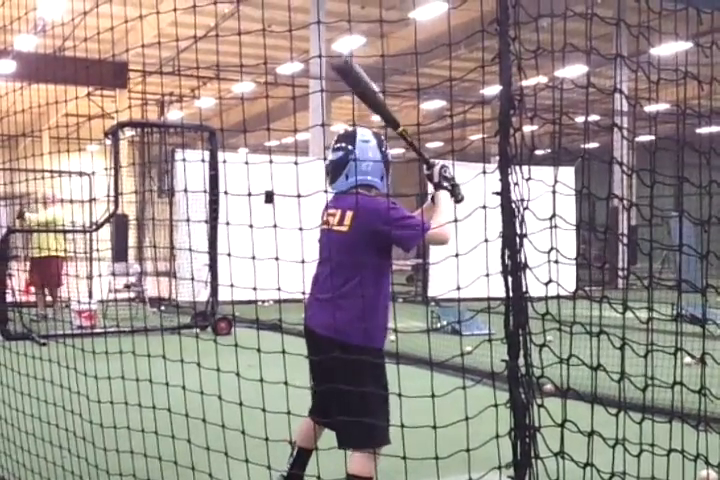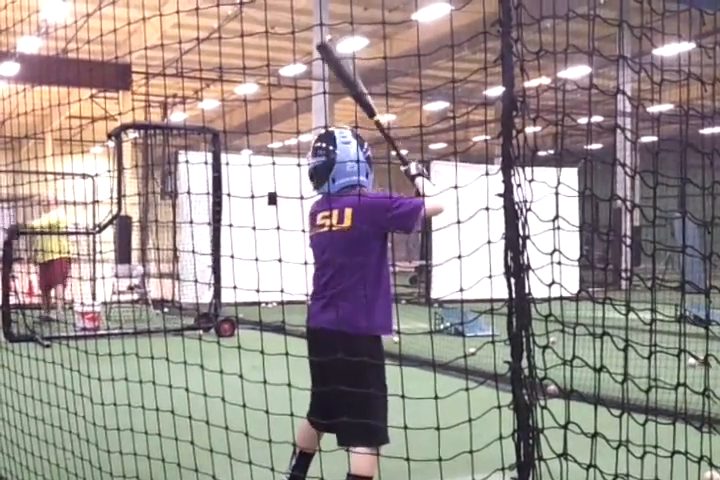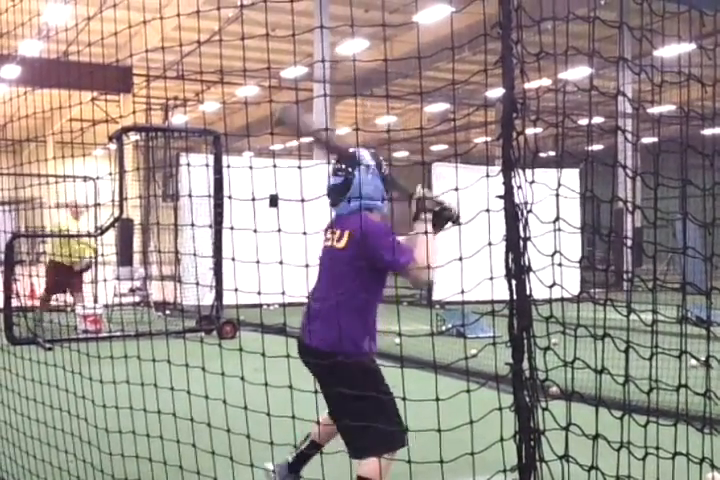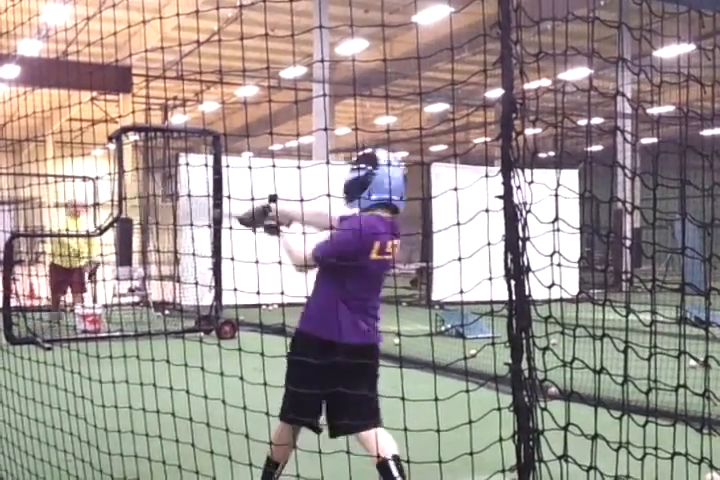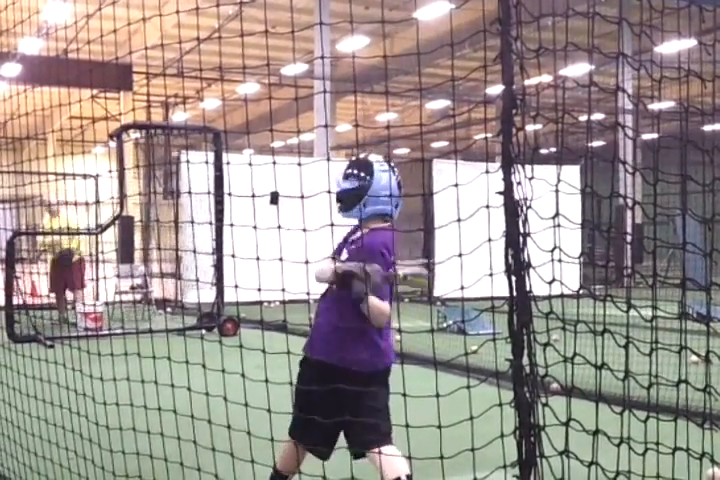
dt=0.5s
person 1, frame 1
left shoulder: (334, 207)
right shoulder: (376, 209)
left elbow: (404, 225)
right elbow: (440, 234)
left wrist: (436, 198)
right wrist: (444, 189)
left hip: (319, 326)
right hip: (354, 335)
left knee: (323, 409)
right knee: (369, 433)
person 1, frame 2
left shoulder: (318, 211)
right shoulder: (370, 205)
right elbow: (435, 206)
left wrist: (408, 191)
right wrist: (419, 177)
left hip: (320, 328)
right hip: (356, 333)
left knee: (320, 413)
right knee: (367, 432)
person 1, frame 3
left shoulder: (339, 225)
right shoulder: (370, 229)
left elbow: (396, 251)
right elbow: (421, 274)
left wrist: (429, 221)
right wrist: (424, 219)
left hip: (315, 340)
right hip: (343, 348)
left knee: (348, 411)
right knee: (383, 439)
person 1, frame 4
left shoulder: (360, 228)
right shoulder: (389, 226)
left elbow: (306, 261)
right elbow: (330, 221)
left wrist: (281, 231)
right wrist: (278, 211)
left hip: (322, 337)
right hip: (361, 342)
left knee: (291, 418)
right knee: (368, 426)
person 1, frame 5
left shoulder: (376, 245)
right shoulder: (359, 233)
left elbow: (381, 316)
right elbow: (322, 272)
left wrist: (362, 292)
right wrist: (340, 271)
left hip: (357, 362)
left knee: (302, 436)
right knee: (377, 443)
person 2, frame 1
left shoulder: (56, 213)
right shoulder: (40, 214)
left elbow: (40, 219)
right elbow: (30, 228)
left wrist: (25, 215)
right wrist: (25, 219)
left hip: (53, 254)
right hip: (37, 254)
left knee: (52, 284)
right knee: (38, 285)
right ankle: (41, 312)
person 2, frame 2
left shoulder: (57, 214)
right shoulder: (46, 217)
left elbow: (42, 223)
left wrist: (28, 225)
right wrist: (34, 252)
left hip: (59, 256)
right hip: (44, 258)
left knee: (57, 283)
right knee: (44, 288)
left ankle: (59, 314)
right ankle: (46, 314)
person 2, frame 3
right shoulder: (65, 221)
left elbow: (89, 245)
right elbow: (70, 233)
left wrist: (86, 261)
right wrist: (89, 243)
left hip: (75, 265)
right hip: (57, 262)
left knee: (78, 293)
right knee: (49, 291)
left ankle: (81, 322)
right ankle: (40, 313)
person 2, frame 4
left shoulder: (87, 224)
right shoulder: (61, 220)
left elbow: (93, 243)
right elbow: (58, 236)
left wrist: (93, 260)
right wrist: (73, 245)
left hip: (77, 265)
right hip: (58, 263)
left knee: (78, 292)
right knee: (56, 292)
right ankle: (56, 314)
person 2, frame 5
left shoulder: (69, 218)
right shoulder: (46, 222)
left elbow: (77, 235)
right elbow: (41, 240)
left wrist: (70, 249)
right wrist: (51, 240)
left hip: (73, 260)
right hip: (56, 261)
left knee: (77, 288)
right knee: (59, 291)
right ankle: (63, 315)
